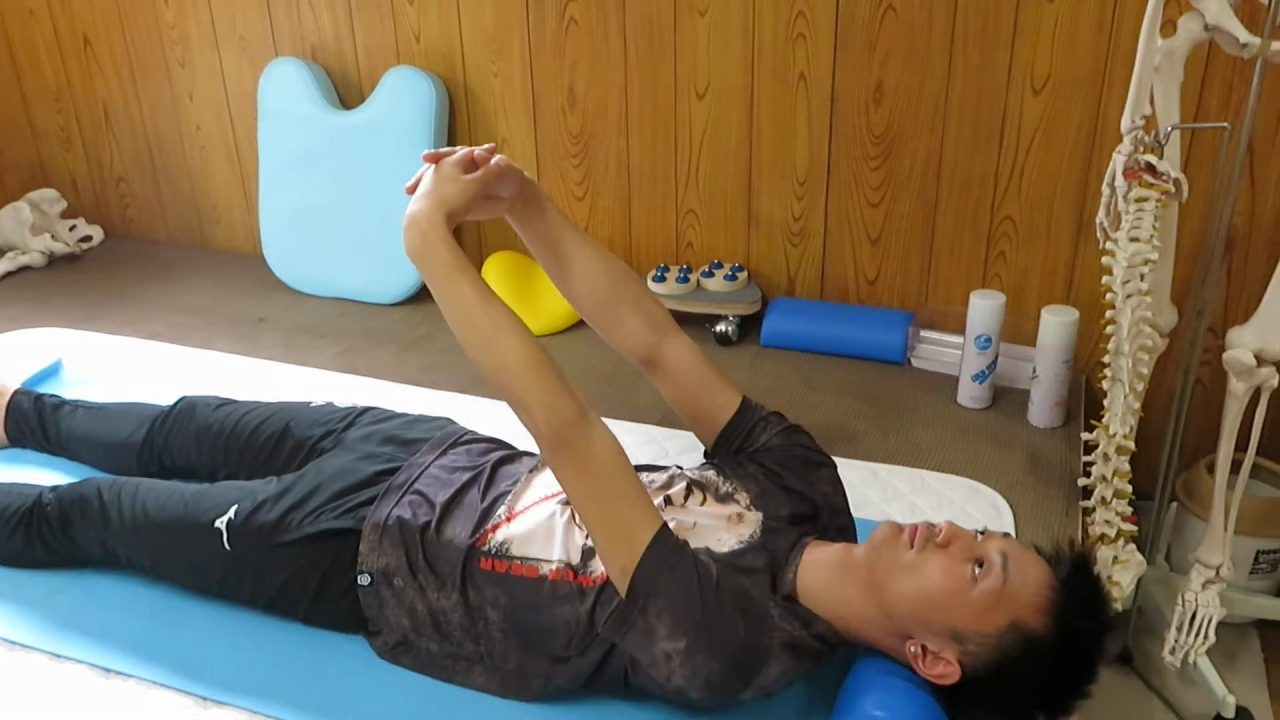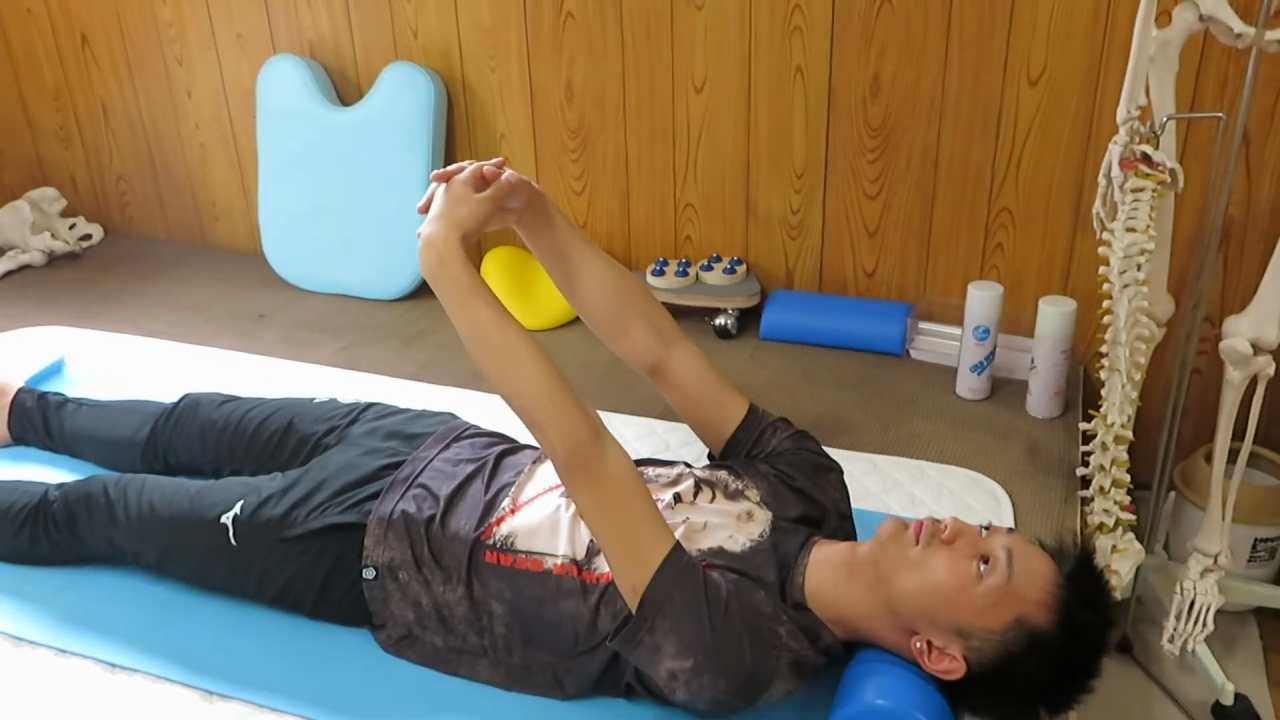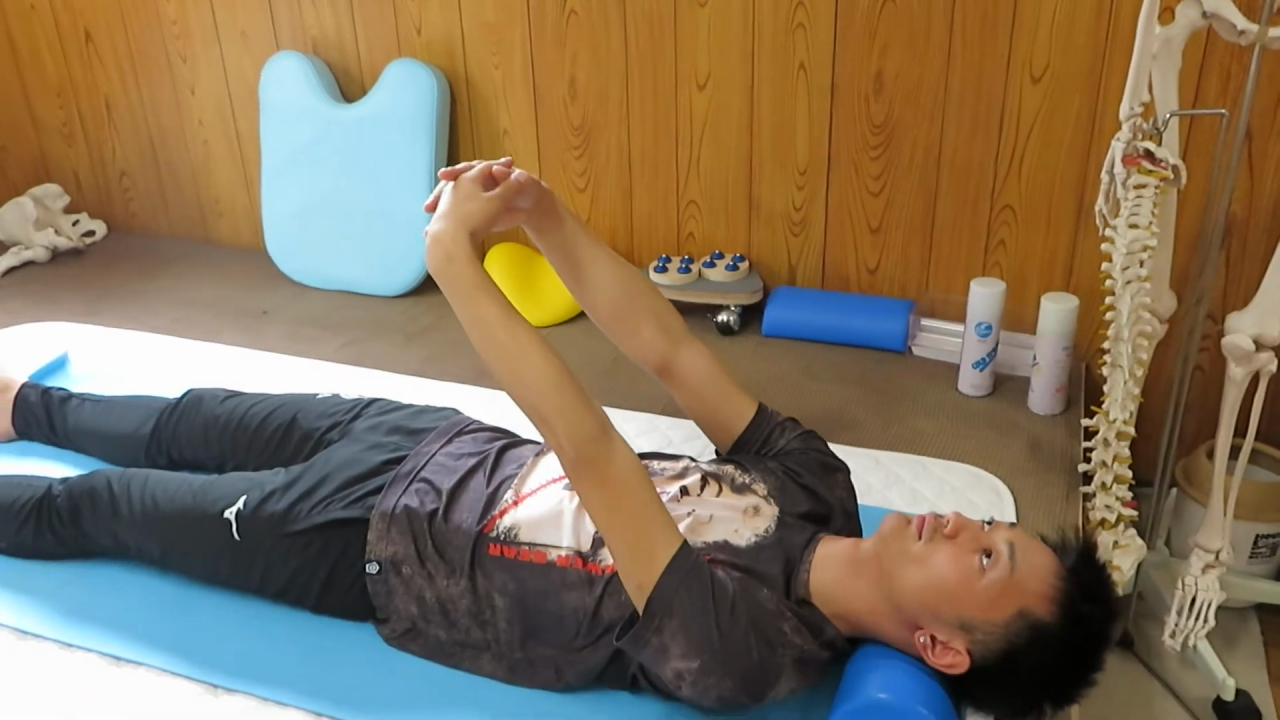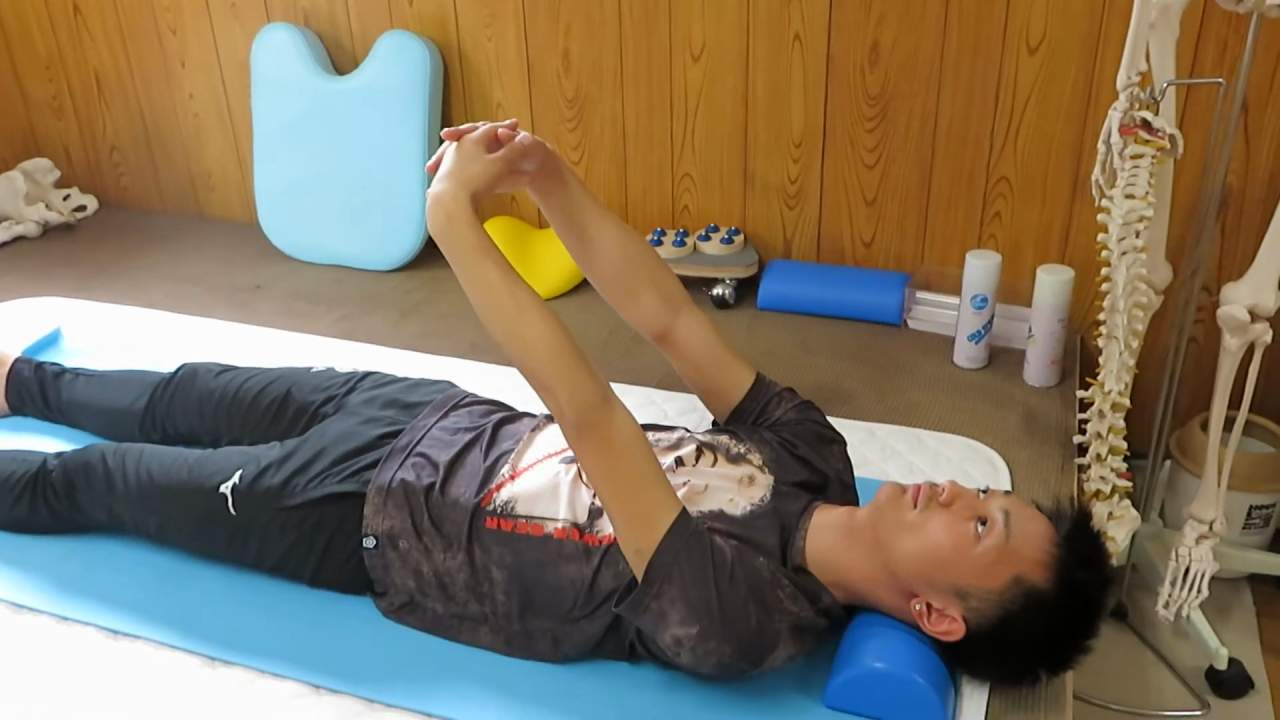
dt=0.7s
person 1, frame 1
right shoulder: (805, 486)
left elbow: (567, 435)
right elbow: (648, 339)
left wrist: (429, 243)
right wrist: (522, 205)
left hip: (369, 560)
right hip: (437, 457)
left knee: (96, 516)
right knee: (182, 433)
person 1, frame 2
right shoulder: (811, 488)
left elbow: (580, 454)
right elbow: (656, 350)
left wrist: (445, 258)
right wrist: (535, 216)
left hip: (371, 550)
right hip: (440, 454)
left knee: (99, 513)
right knee: (187, 429)
person 1, frame 3
right shoulder: (816, 485)
left elbow: (589, 453)
right elbow: (666, 348)
left wrist: (453, 258)
right wrist: (543, 216)
left hip: (374, 545)
right hip: (445, 447)
left knee: (103, 507)
right knee: (192, 422)
person 1, frame 4
left shoulder: (741, 617)
right shoulder: (812, 456)
left elbow: (589, 418)
right elbow: (664, 315)
left wrist: (455, 220)
right wrist: (546, 176)
left hip: (371, 516)
right hip: (440, 421)
left knee: (102, 481)
right knee: (186, 398)
